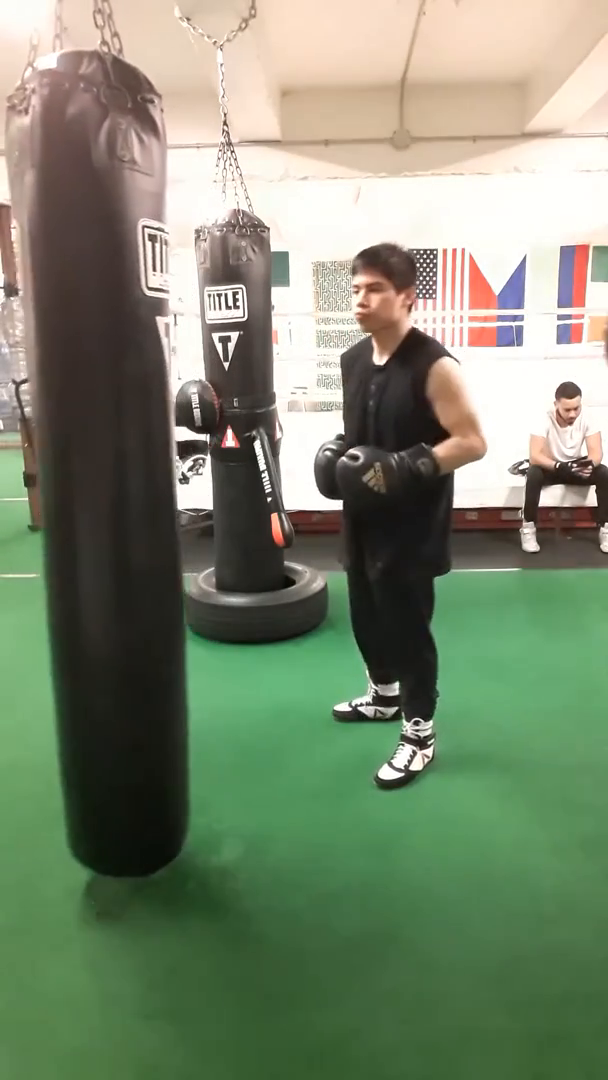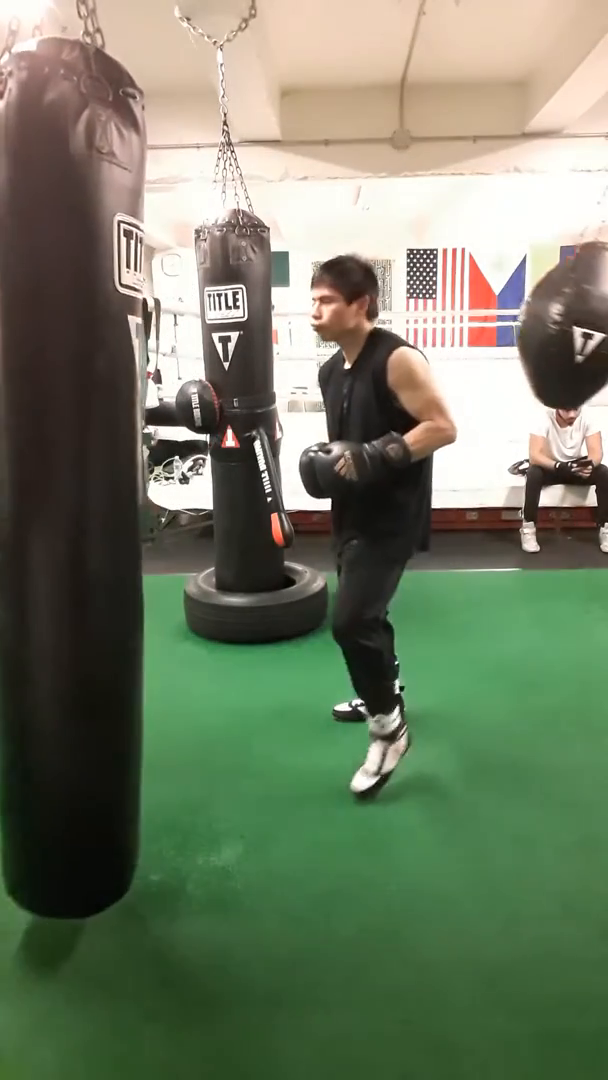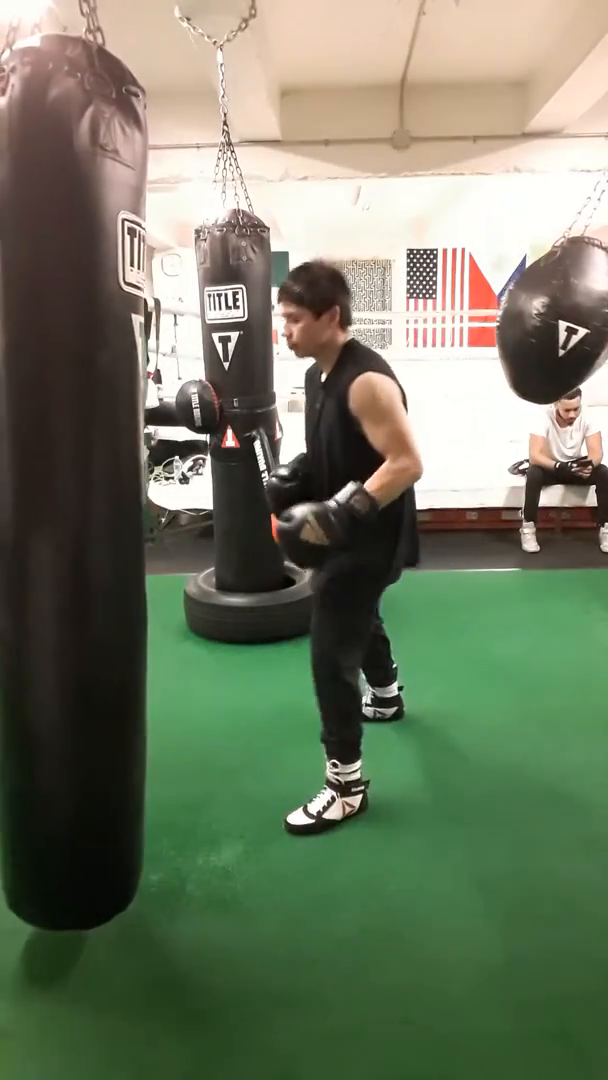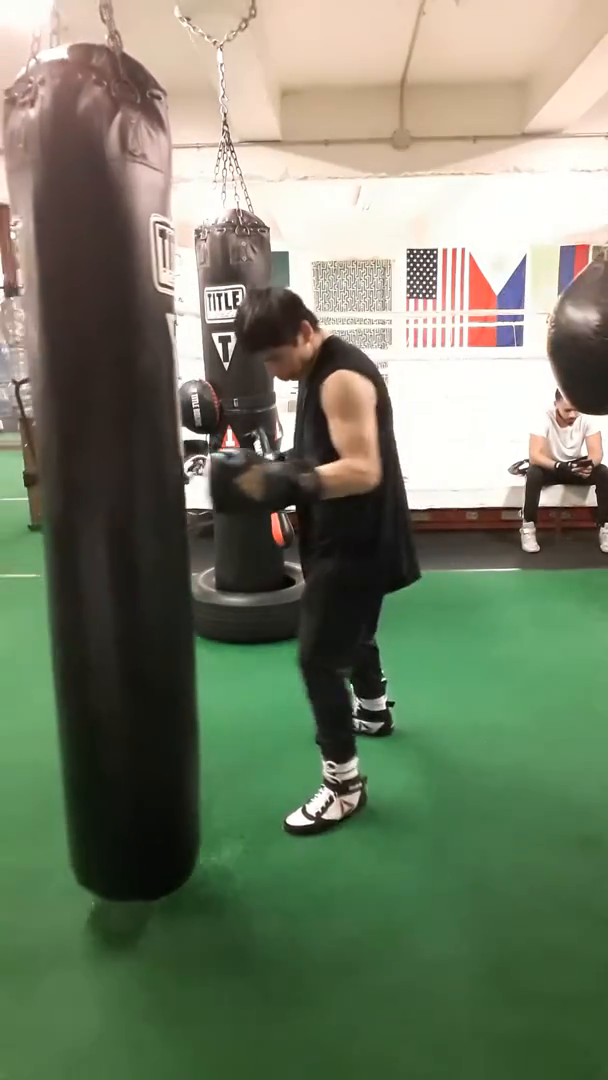
dt=0.4s
person 1, frame 1
left shoulder: (435, 367)
right shoulder: (354, 360)
left elbow: (472, 442)
left wrist: (401, 468)
right wrist: (337, 453)
left hip: (411, 528)
right hip: (362, 521)
left knee: (407, 630)
right knee: (366, 619)
left ankle: (419, 736)
right ankle: (384, 696)
person 1, frame 2
left shoulder: (397, 358)
right shoulder: (332, 370)
left elbow: (442, 427)
left wrist: (375, 457)
right wrist: (323, 458)
left hip: (391, 514)
right hip: (353, 512)
left knee: (351, 619)
right knee: (362, 614)
left ankle: (387, 727)
right ankle: (384, 692)
person 1, frame 3
left shoulder: (366, 379)
right shoulder: (319, 374)
left elbow: (407, 464)
left wrist: (341, 514)
right wrist: (297, 477)
left hip: (364, 542)
right hip: (339, 536)
left knee: (331, 655)
right knee: (359, 622)
left ankle: (346, 783)
right ankle: (385, 695)
person 1, frame 4
left shoulder: (342, 377)
right shoulder: (321, 372)
left elbow: (362, 471)
left wrist: (277, 480)
right wrist: (276, 473)
left hip: (358, 543)
right hip: (342, 536)
left knee: (319, 654)
right knee: (349, 634)
left ankle: (342, 783)
right ankle: (373, 710)
